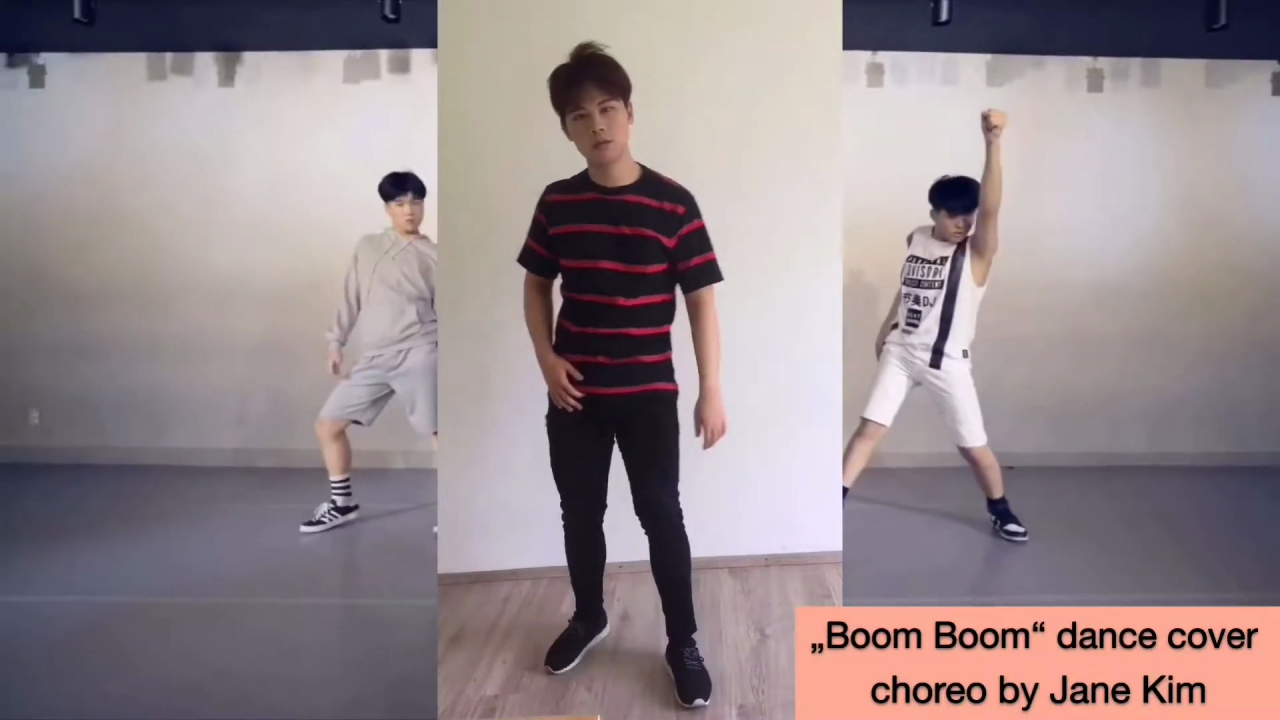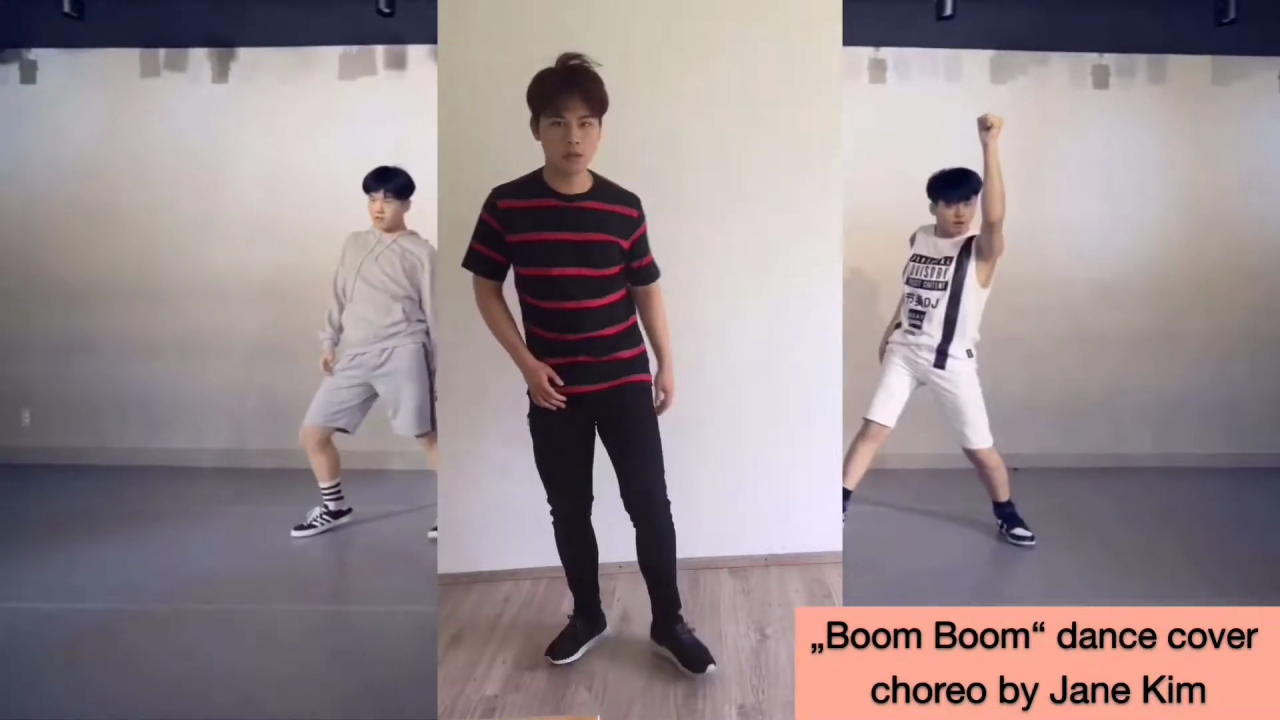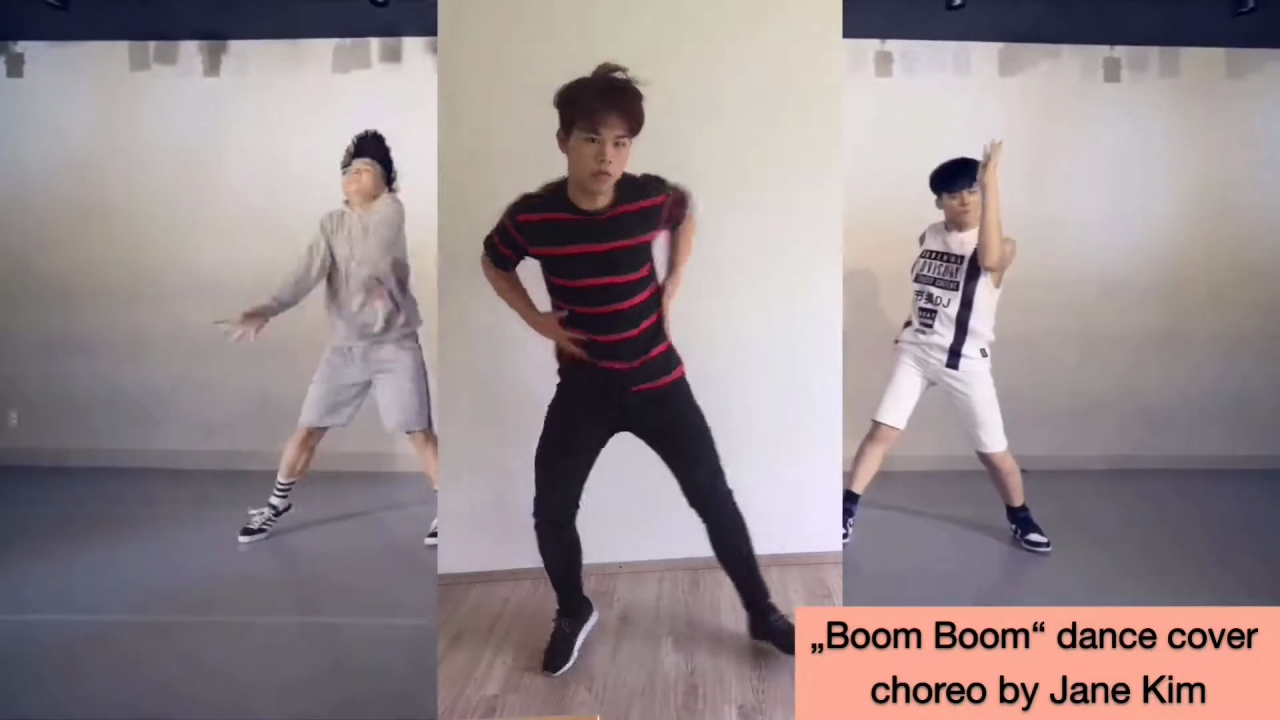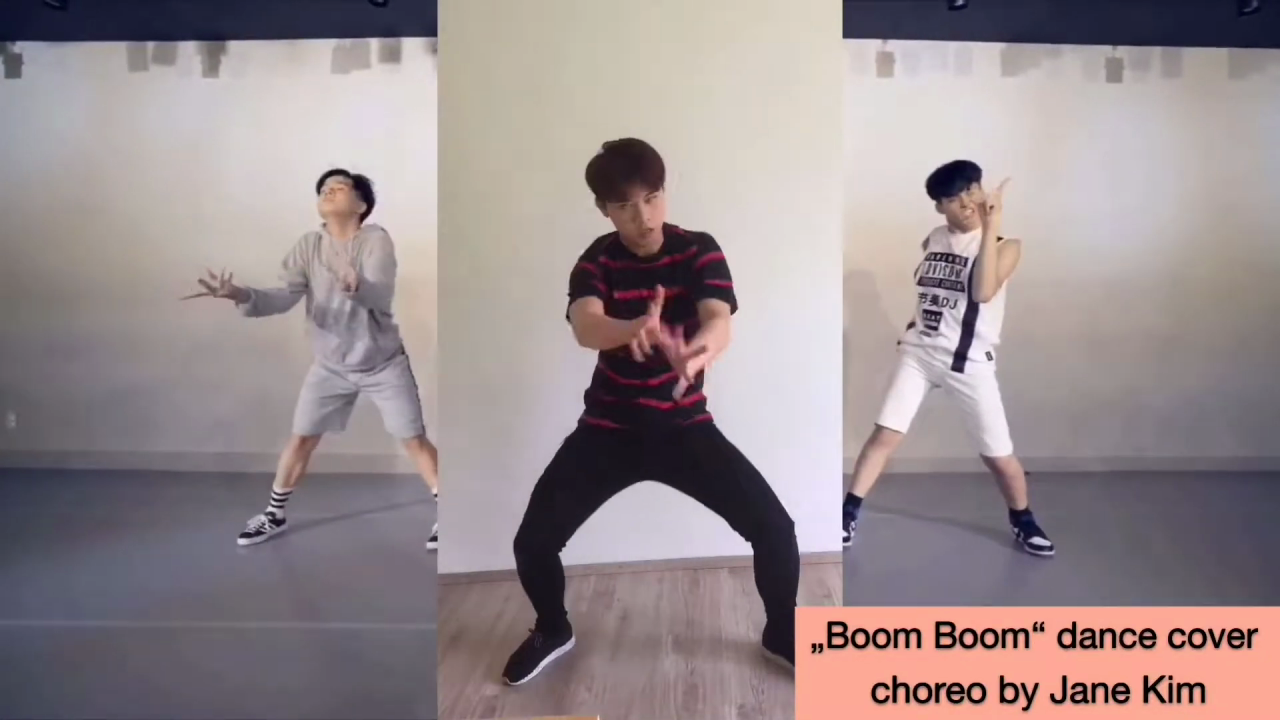
dt=0.4s
person 1, frame 1
left shoulder: (673, 203)
right shoulder: (557, 203)
left elbow: (701, 297)
right elbow: (537, 286)
left wrist: (711, 391)
right wrist: (545, 358)
left hip: (648, 388)
right hip: (574, 388)
left knee: (661, 515)
right knee: (580, 513)
left ankle: (682, 643)
right ankle: (588, 617)
person 1, frame 2
left shoulder: (623, 207)
right shoulder: (506, 205)
left elbow: (647, 286)
right elbow: (485, 288)
left wrist: (666, 365)
right wrist: (526, 363)
left hip: (625, 381)
right hip: (555, 388)
left knee: (648, 502)
right knee: (568, 509)
left ankle: (668, 620)
right ankle: (588, 616)
person 1, frame 3
left shoulder: (648, 194)
right shoulder: (535, 214)
left elbow: (681, 216)
right elbow: (494, 263)
left wrist: (664, 285)
right wrist: (542, 322)
left hip: (657, 381)
right hip: (584, 388)
left knee: (711, 498)
right knee: (551, 510)
left ankle: (763, 613)
right ankle: (574, 613)
person 1, frame 4
left shoulder: (699, 249)
right shoulder: (599, 258)
left elbow: (719, 323)
right elbow: (584, 326)
left wrist: (692, 356)
right wrist: (632, 331)
left hip: (685, 426)
right hip: (609, 428)
left knee: (774, 526)
right knee: (533, 540)
left ankle: (782, 633)
right ankle: (552, 631)
person 2, frame 1
left shoulder: (978, 251)
right shoulder: (916, 240)
left elbow: (992, 208)
left wrist: (993, 142)
right wrist: (887, 326)
left hip: (948, 361)
right hip: (900, 352)
left knee: (974, 446)
right knee: (870, 428)
left ankle: (1001, 510)
person 2, frame 2
left shoulder: (983, 250)
right shoulder: (918, 238)
left elbow: (995, 217)
left wrist: (990, 146)
right wrist: (892, 328)
left hip: (953, 361)
right hip: (904, 352)
left knee: (980, 447)
right knee: (873, 429)
left ankle: (1007, 514)
right ankle: (838, 506)
person 2, frame 3
left shoulder: (1001, 246)
right shoulder: (929, 236)
left elbow: (988, 262)
left wrist: (990, 182)
right wrist: (907, 331)
left hip: (966, 361)
right hip: (915, 351)
left knee: (994, 452)
right knee: (882, 431)
left ankle: (1021, 520)
right ankle: (845, 512)
person 2, frame 4
left shoulder: (1005, 246)
right shoulder: (933, 241)
left elbow: (983, 293)
left wrist: (989, 229)
right wrist: (907, 337)
left hip: (970, 363)
right hip: (917, 353)
left knee: (1000, 455)
right knee: (885, 435)
left ankle: (1023, 521)
right ankle: (847, 516)
person 3, frame 1
left shoulder: (431, 255)
right shoulder: (366, 247)
right elbow: (351, 300)
right wrist: (336, 344)
left hip: (418, 354)
right hip: (373, 357)
left knee: (441, 430)
right knee: (327, 425)
right ankle: (342, 504)
person 3, frame 2
left shoulder: (421, 252)
right shoulder: (354, 245)
left elbow: (433, 311)
right elbow: (340, 299)
left wrist: (440, 369)
right wrist: (329, 342)
left hip: (402, 352)
right hip: (355, 356)
left knee: (423, 434)
right knee: (312, 432)
right ankle: (334, 507)
person 3, frame 3
left shoulder: (389, 209)
right shoulder: (332, 222)
left elbow: (385, 247)
right elbow: (308, 271)
left wrist: (378, 274)
right wrist: (267, 308)
left hip: (396, 345)
right hip: (345, 347)
left knee: (419, 432)
right knee: (308, 429)
right ankle: (276, 505)
person 3, frame 4
left shoulder: (376, 240)
right shoulder: (308, 245)
left elbow: (380, 296)
right elbow: (283, 296)
left wrist: (357, 286)
right wrist: (240, 294)
left hip: (384, 363)
right hip: (330, 364)
left knee: (414, 439)
right knee: (301, 438)
right ankle: (274, 514)
